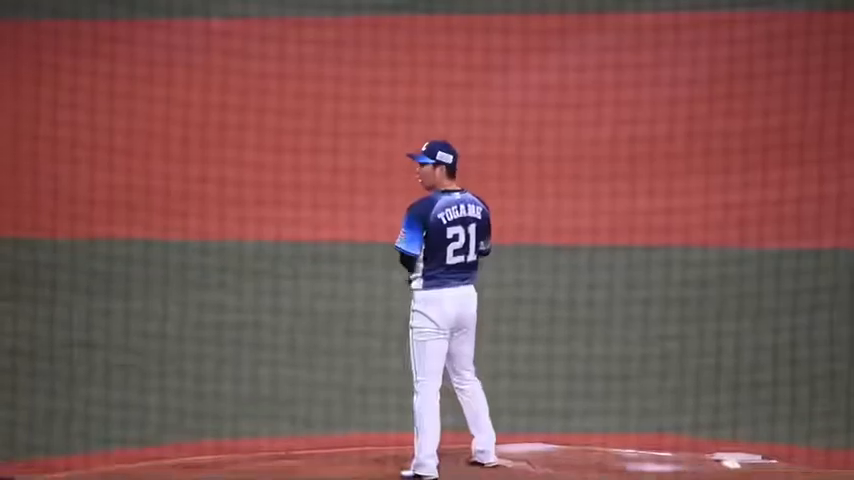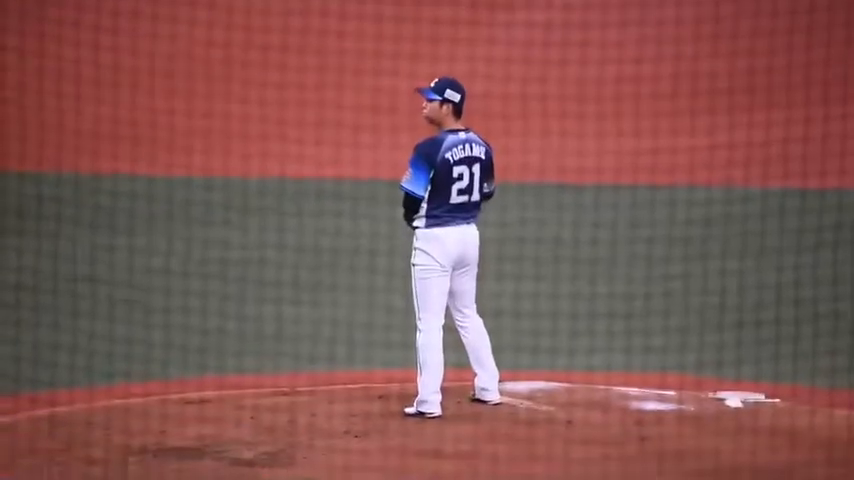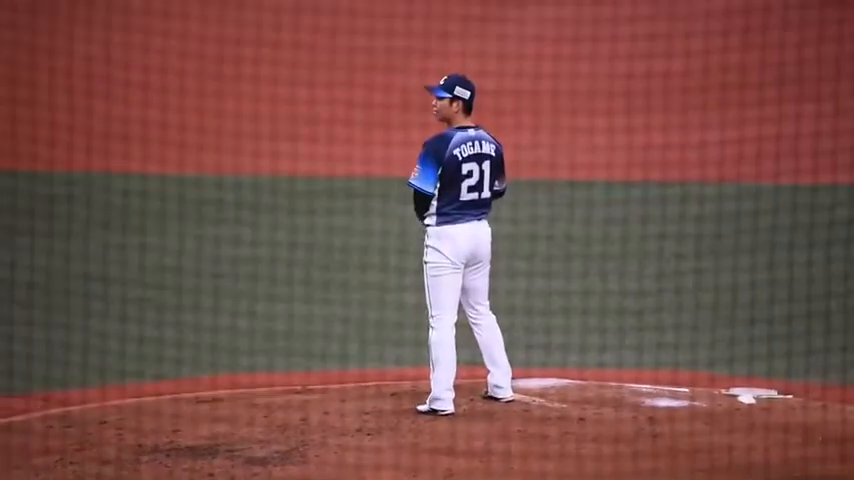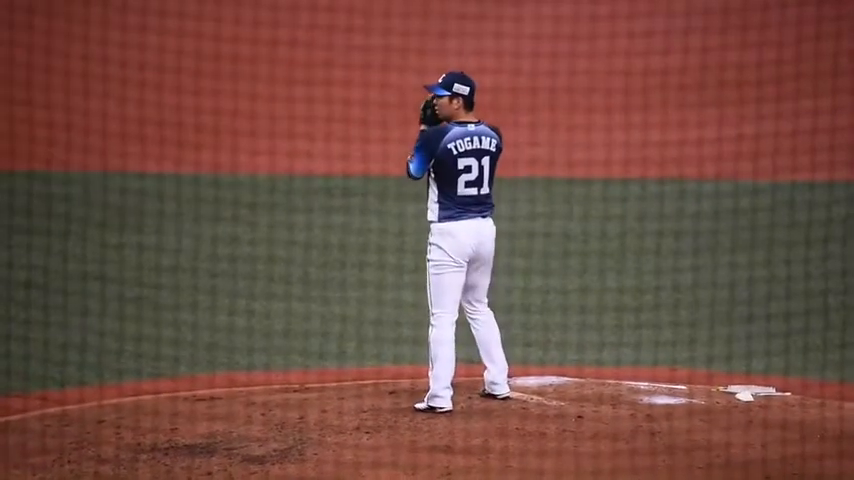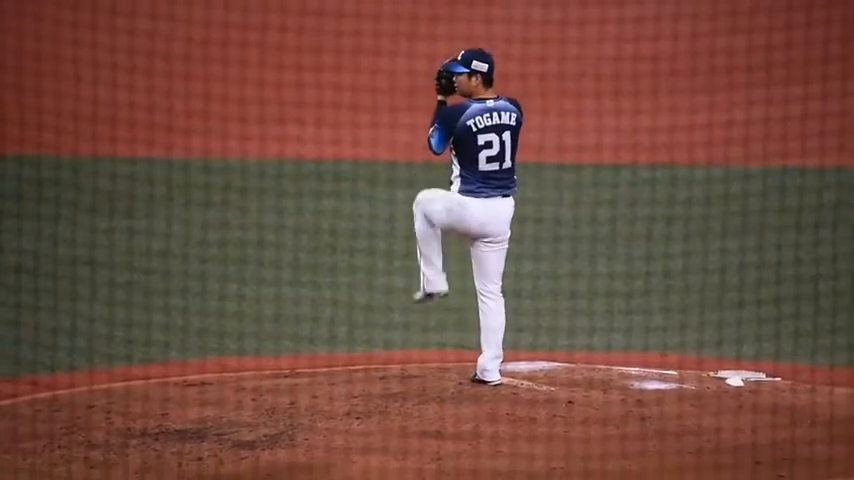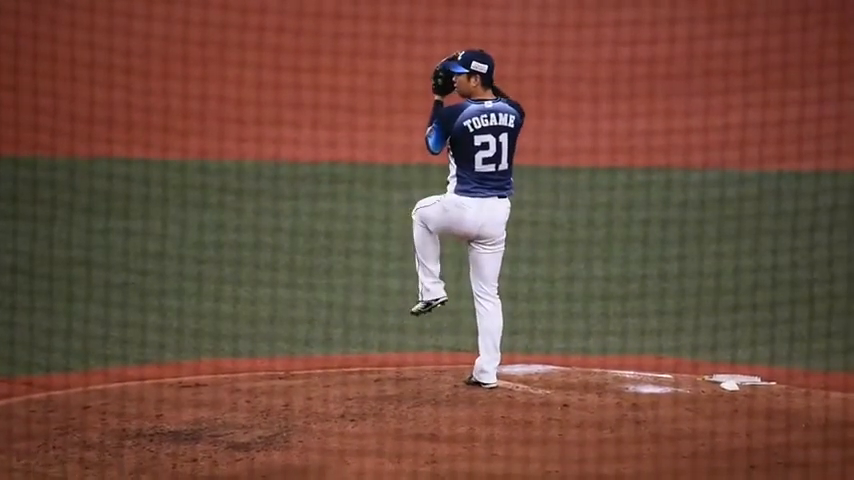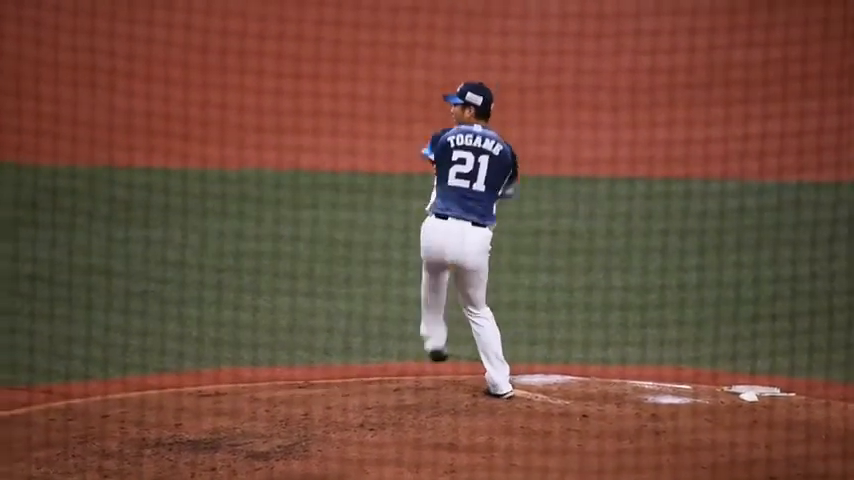
dt=0.5s
person 1, frame 1
left shoulder: (423, 208)
right shoulder: (479, 207)
left elbow: (407, 257)
left wrist: (424, 263)
left hip: (433, 300)
right hip: (466, 297)
left knee: (427, 384)
right knee: (466, 377)
right ankle: (486, 451)
person 1, frame 2
left shoulder: (430, 148)
right shoulder: (481, 146)
left elbow: (412, 198)
right elbow: (487, 193)
left wrist: (412, 220)
left hip: (434, 239)
right hip: (468, 236)
left knee: (429, 322)
right knee: (467, 314)
left ankle: (428, 402)
right ankle: (488, 388)
person 1, frame 3
left shoulder: (439, 145)
right shoulder: (492, 143)
left elbow: (421, 196)
right elbow: (499, 190)
left wrist: (428, 215)
left hip: (446, 237)
right hip: (480, 233)
left knee: (442, 320)
right knee: (481, 312)
left ankle: (442, 399)
right ankle: (501, 386)
person 1, frame 4
left shoulder: (435, 137)
right shoulder: (493, 136)
left elbow: (413, 171)
left hip: (450, 234)
right hip: (484, 230)
left knee: (442, 317)
right knee: (478, 308)
left ankle: (439, 397)
right ankle: (498, 383)
person 1, frame 5
left shoulder: (456, 113)
right shoulder: (514, 110)
left elbow: (435, 146)
left wrist: (441, 99)
right wrist: (453, 100)
left hip: (465, 207)
right hip: (502, 210)
left knee: (424, 201)
right knee: (491, 292)
left ankle: (434, 281)
right ankle: (490, 369)
person 1, frame 6
left shoulder: (454, 113)
right shoulder: (514, 112)
left elbow: (433, 145)
left wrist: (438, 98)
right wrist: (488, 83)
left hip: (462, 209)
right hip: (497, 212)
left knee: (422, 211)
right knee: (487, 294)
left ankle: (431, 289)
right ankle: (487, 372)
person 1, frame 7
left shoulder: (444, 138)
right shoulder: (505, 151)
right elbow: (506, 192)
left hip: (439, 233)
right hip: (475, 240)
left knee: (433, 286)
right knee: (477, 311)
left ankle: (435, 341)
right ankle: (500, 383)
